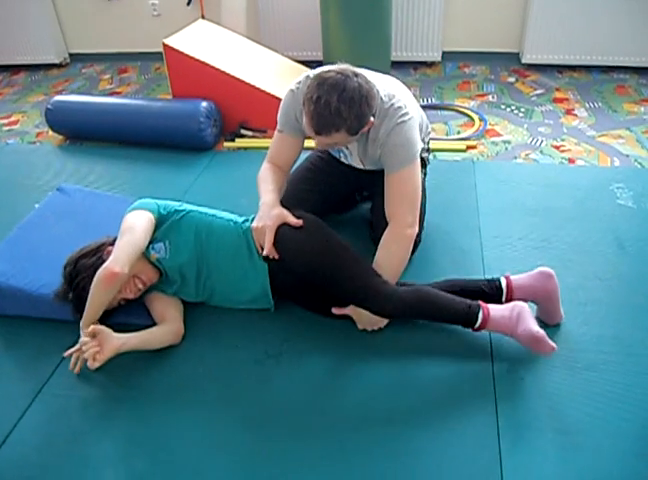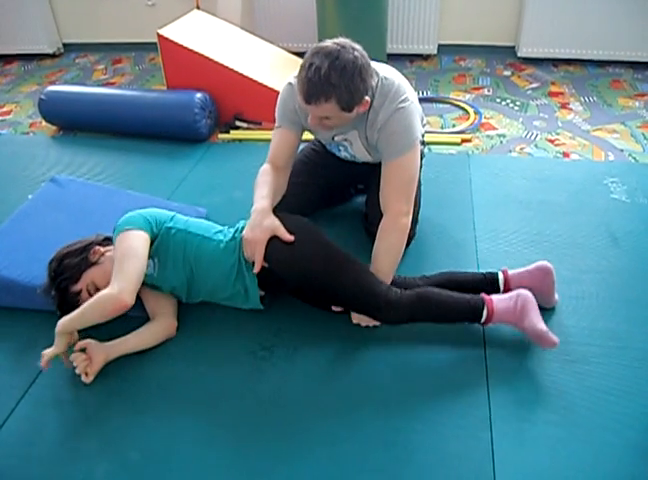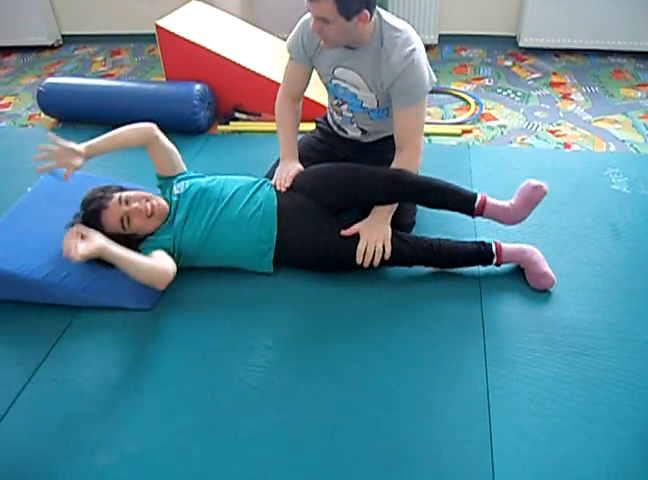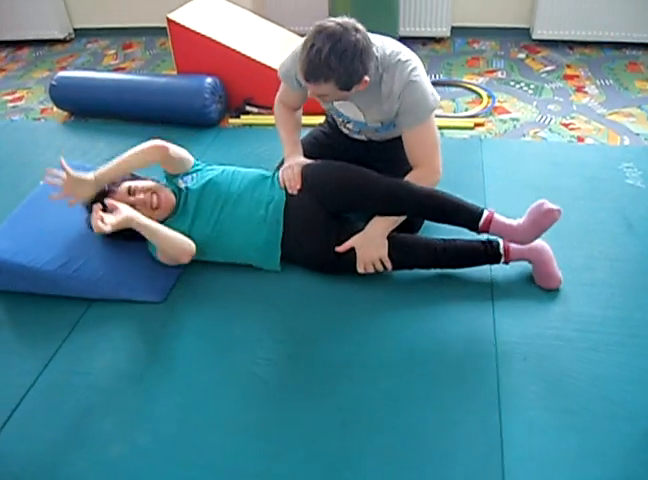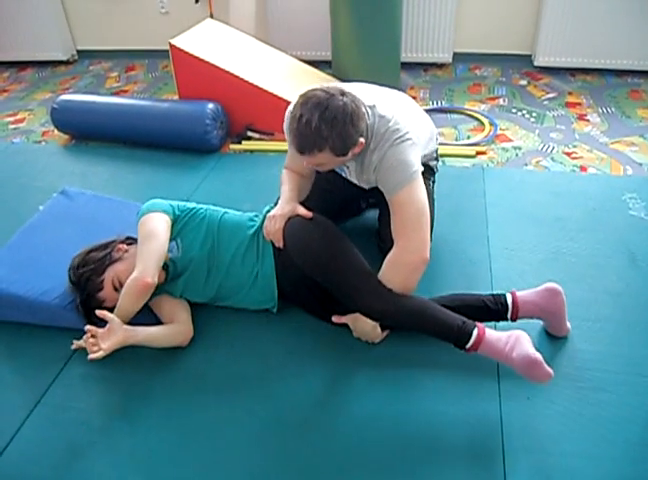
dt=1s
person 1, frame 1
left shoulder: (142, 213)
right shoulder: (156, 287)
left elbow: (113, 269)
right elbow: (172, 329)
left wrist: (86, 323)
right wrist: (114, 342)
left hip: (283, 245)
right hip: (282, 289)
left knee: (385, 299)
right knee: (394, 304)
left ankle: (500, 315)
right ankle: (518, 286)
person 1, frame 2
left shoulder: (133, 225)
right shoulder: (148, 278)
left elbow: (119, 299)
right elbow: (166, 323)
left wrist: (67, 326)
right wrist: (104, 351)
left hip: (275, 251)
right hip: (269, 285)
left knee: (387, 302)
right knee: (402, 290)
left ankle: (508, 305)
right ankle: (512, 279)
person 1, frame 3
left shoulder: (173, 186)
right shoulder: (157, 245)
left elbow: (148, 131)
right elbow: (162, 276)
left wrist: (82, 152)
right wrist: (101, 247)
left hip: (289, 193)
right hip: (291, 244)
left knee: (392, 181)
right knee: (400, 249)
left ankle: (498, 207)
right ankle: (504, 253)
person 1, frame 4
left shoulder: (183, 174)
right shoulder: (161, 242)
left elbow: (158, 147)
right elbow: (185, 250)
left wrist: (92, 180)
right wrist: (127, 219)
left hip: (297, 188)
right hip: (295, 243)
left knee: (393, 192)
right knee: (403, 253)
left ankle: (508, 227)
right ankle: (511, 251)
person 1, frame 5
left shoulder: (153, 216)
right shoulder: (164, 293)
left elbow: (142, 278)
right elbow: (180, 332)
left wrist: (120, 319)
right wrist: (122, 333)
left hip: (286, 239)
right hip: (284, 289)
left knee: (373, 300)
right knee: (376, 317)
left ankle: (505, 324)
right ankle: (519, 305)
person 2, frame 1
left shoulder: (398, 121)
right shoulder: (299, 94)
left elbow: (404, 225)
right elbow: (274, 164)
right wrist: (268, 205)
left hip: (399, 160)
right hip: (339, 159)
left knee: (401, 247)
right knee: (282, 220)
left ankle: (373, 197)
right ankle: (359, 194)
person 2, frame 2
left shoulder: (397, 107)
right shoulder: (296, 92)
left elbow: (399, 215)
right elbow: (275, 165)
right wrist: (261, 210)
left hip: (390, 159)
right hip: (333, 153)
left knee: (387, 234)
right knee: (280, 207)
left ankle: (369, 191)
right ankle: (352, 188)
person 2, frame 3
left shoulder: (405, 54)
right shoulder: (309, 30)
left elbow: (409, 151)
right elbow: (288, 98)
left wrist: (381, 218)
right wrist: (288, 158)
left hip: (386, 142)
right hip: (335, 133)
left knee: (394, 224)
person 2, frame 4
left shoulder: (405, 77)
right shoulder: (306, 58)
left elbow: (428, 171)
right elbow: (285, 105)
left wrist: (376, 231)
right wrist: (293, 155)
left hip: (395, 141)
right hip: (341, 132)
left knee: (402, 225)
person 2, frame 5
left shoulder: (395, 144)
right shoulder: (300, 116)
left elbow: (415, 253)
right elbow: (296, 170)
right wrist: (286, 203)
left hip: (412, 163)
right hip: (345, 170)
left knee: (404, 259)
right knee: (287, 225)
